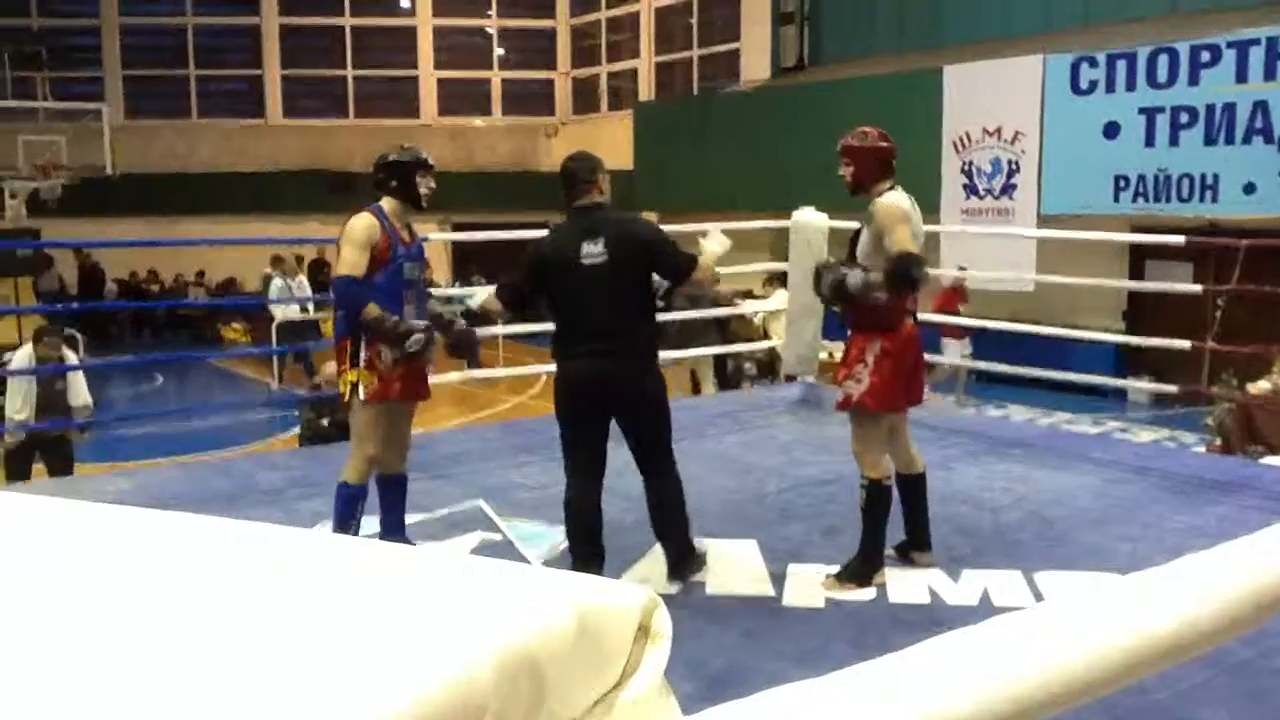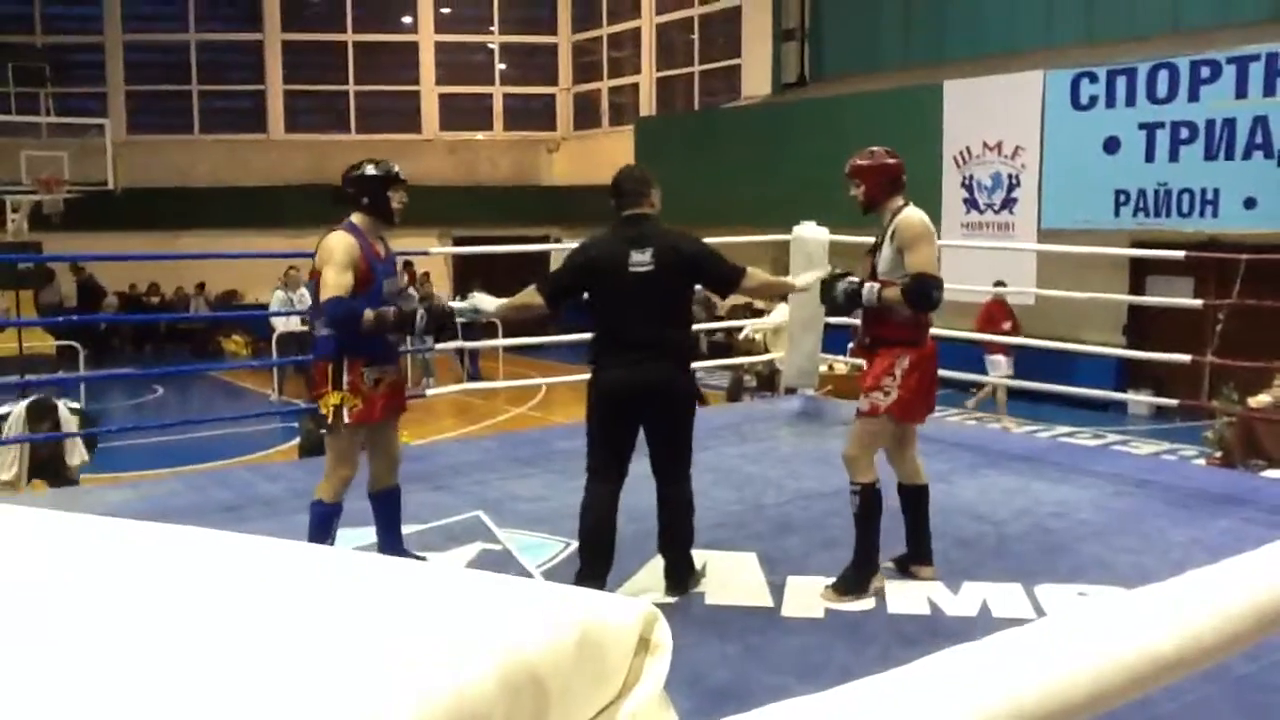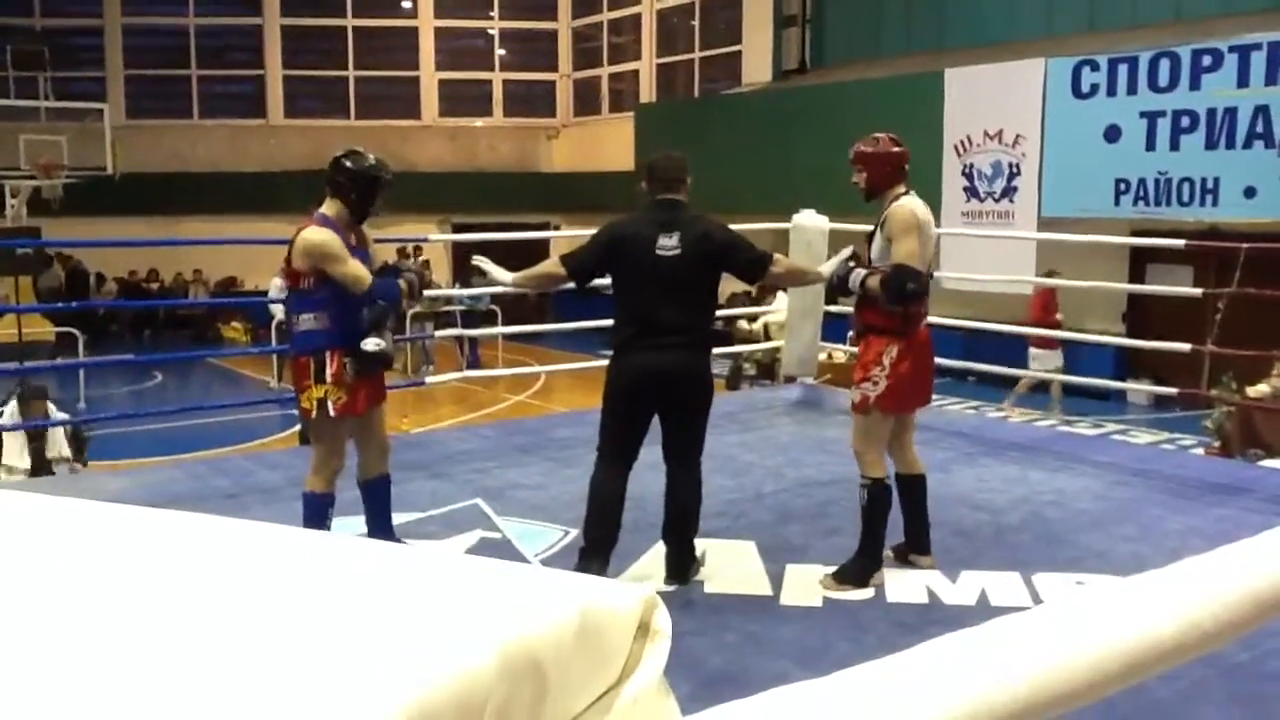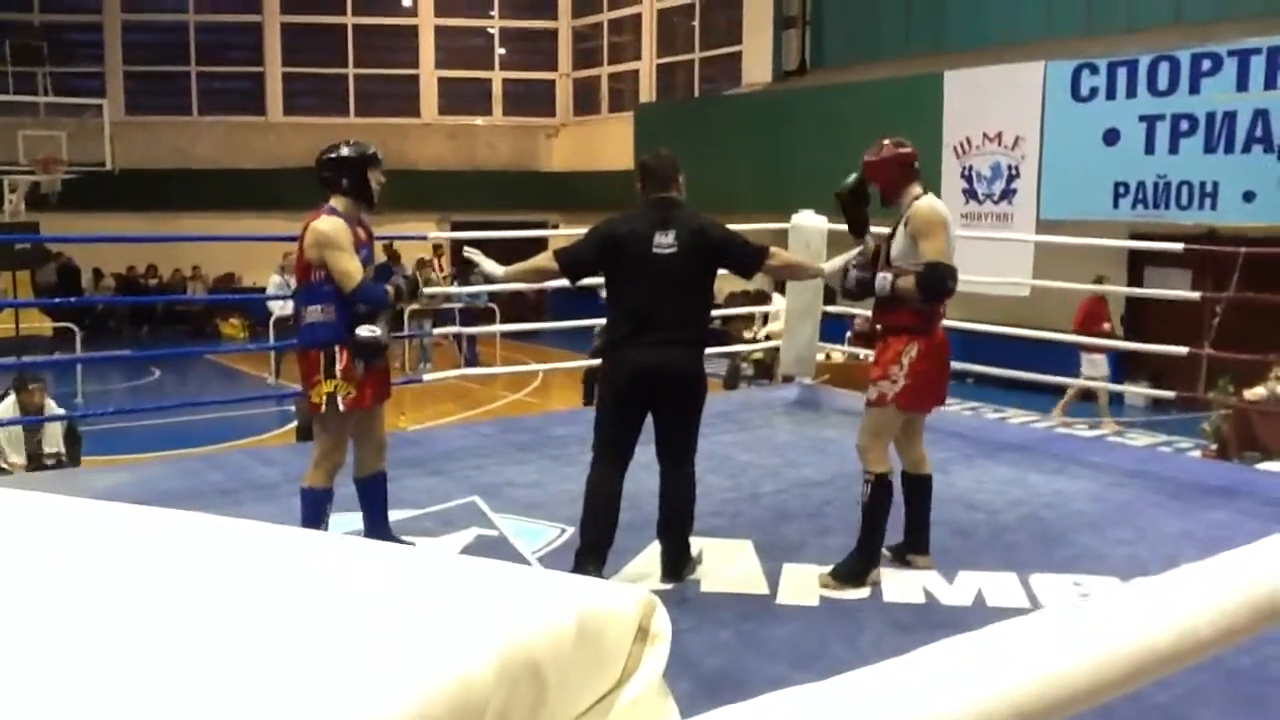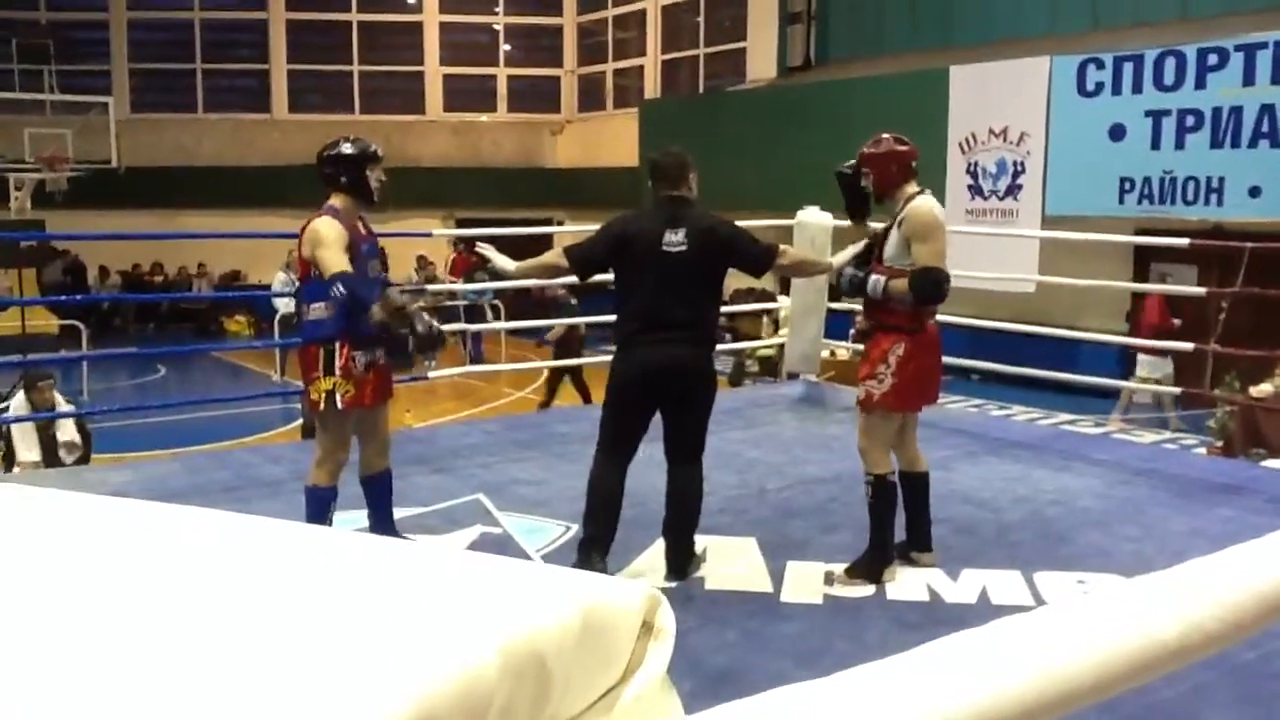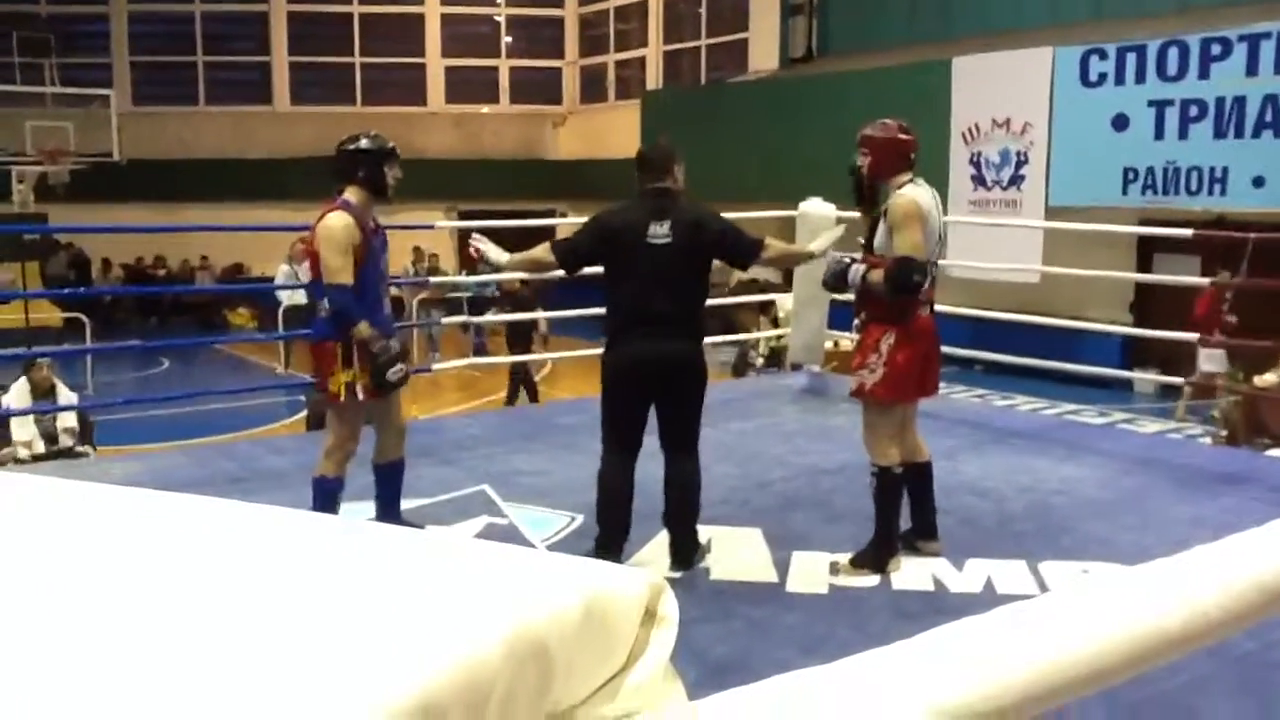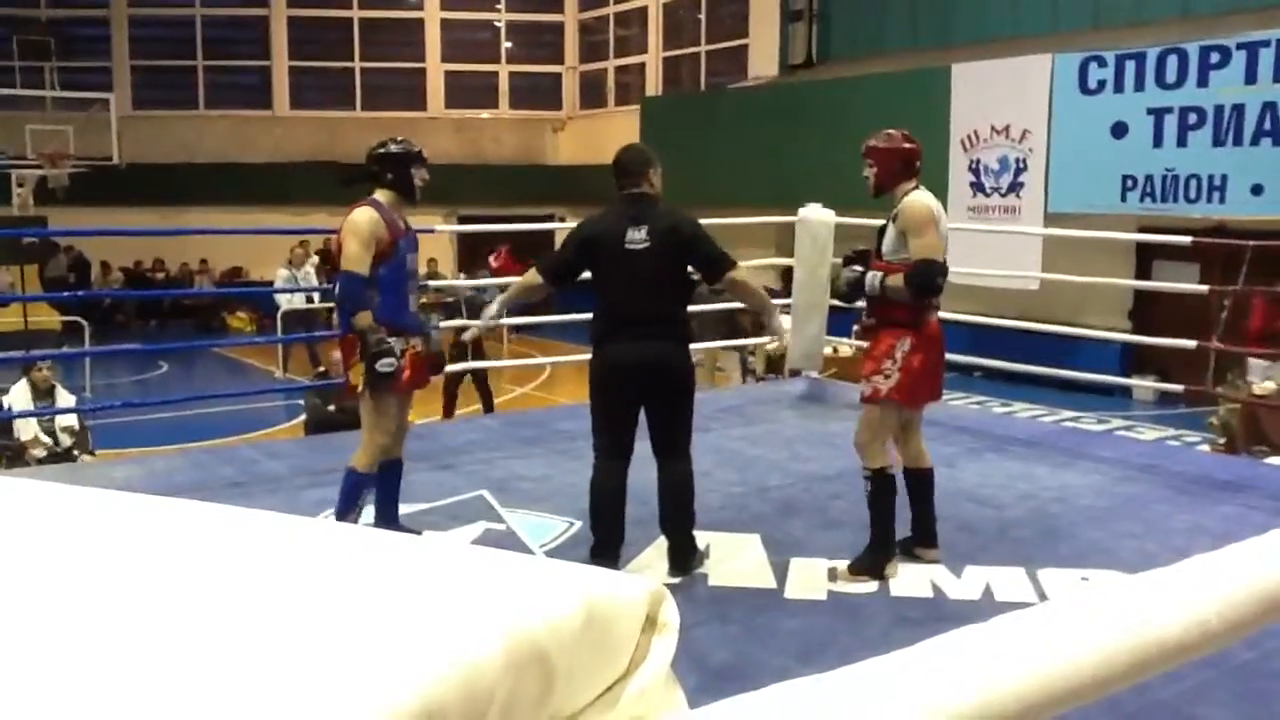
dt=0.5s
person 1, frame 1
left shoulder: (887, 207)
right shoulder: (902, 203)
left elbow: (907, 272)
left wrist: (849, 281)
right wrist: (847, 275)
left hip: (880, 341)
right hip: (896, 335)
left knee: (868, 451)
right knee: (898, 443)
left ankle: (869, 562)
right ankle: (918, 544)
person 1, frame 2
left shoulder: (911, 223)
right shoulder: (894, 225)
left elbow: (925, 294)
left wrist: (865, 293)
right wrist: (855, 287)
left hip: (902, 357)
right hip: (893, 353)
left knee: (857, 455)
right knee: (902, 454)
left ankle: (864, 570)
right ankle: (919, 557)
person 1, frame 3
left shoulder: (902, 212)
right shoulder: (906, 210)
left elbow: (903, 286)
left wrist: (855, 278)
right wrist: (855, 267)
left hip: (891, 345)
right hip: (901, 342)
left knee: (867, 450)
right knee: (900, 445)
left ankle: (867, 563)
right ankle: (918, 545)
person 1, frame 4
left shoulder: (927, 212)
right shoulder: (907, 216)
left elbow: (940, 283)
right elbow: (874, 269)
left wrist: (877, 284)
right wrist: (857, 223)
left hip: (912, 345)
right hip: (903, 341)
left knee: (871, 444)
right knee: (908, 444)
left ankle: (864, 561)
right ankle: (915, 545)
person 1, frame 5
left shoulder: (921, 213)
right shoulder: (902, 213)
left elbow: (933, 287)
right elbow: (867, 261)
left wrist: (870, 285)
right wrist: (856, 209)
left hip: (902, 343)
right hip: (897, 340)
left knee: (872, 446)
right knee: (903, 443)
left ankle: (878, 558)
right ankle: (918, 543)
person 1, frame 6
left shoulder: (905, 201)
right shoulder: (919, 194)
left elbow: (907, 278)
left wrist: (853, 275)
right wrist: (868, 204)
left hip: (893, 332)
right hip: (910, 327)
left knee: (879, 439)
right knee: (903, 432)
left ankle: (883, 548)
right ankle: (924, 531)
person 1, frame 7
left shoulder: (915, 207)
right shoulder: (911, 206)
left elbow: (928, 280)
left wrist: (870, 282)
right wrist: (868, 266)
left hip: (904, 338)
right hip: (905, 334)
left knee: (870, 441)
right knee: (907, 437)
left ankle: (880, 553)
right ankle: (923, 538)
person 2, frame 1
left shoulder: (548, 247)
right shoulder: (638, 232)
left elbow: (505, 305)
right elbow: (699, 277)
left wrist: (483, 301)
right wrist: (712, 251)
left hip: (577, 376)
right hip: (635, 372)
left knee: (583, 476)
right knee: (658, 467)
left ankle: (587, 572)
right ankle: (682, 558)
person 2, frame 2
left shoulder: (594, 250)
right shoulder: (682, 246)
left elbow: (539, 299)
right elbow: (746, 282)
left wrist: (496, 308)
right wrist: (793, 285)
left hip: (612, 381)
right hip: (670, 380)
left knee: (603, 481)
right knee: (673, 478)
left ankle: (591, 580)
right ankle: (680, 573)
person 2, frame 3
left shoulder: (622, 231)
right shoulder: (710, 233)
left elbow: (560, 270)
right elbow: (774, 269)
left wrist: (511, 279)
right wrist: (820, 274)
left hip: (632, 365)
right hip: (689, 367)
left knee: (612, 464)
right knee: (683, 465)
left ankle: (592, 563)
right ankle: (680, 562)
person 2, frame 4
left shoulder: (616, 230)
right shoulder: (704, 230)
left elbow: (553, 264)
right elbow: (769, 260)
left wrist: (501, 272)
right wrist: (821, 269)
left hip: (625, 362)
right hip: (682, 364)
left knee: (608, 462)
right knee: (677, 463)
left ankle: (589, 562)
right ankle: (676, 560)
person 2, frame 5
left shoulder: (627, 228)
right shoulder: (715, 229)
left elbow: (565, 259)
right elbow: (781, 259)
left wrist: (514, 267)
right wrist: (831, 264)
left hip: (636, 360)
right hip: (692, 363)
left knee: (611, 457)
right knee: (685, 461)
left ankle: (592, 555)
right ankle: (680, 557)
person 2, frame 6
left shoulder: (613, 220)
right shoulder: (700, 220)
left elbow: (553, 256)
right elbow: (763, 252)
left wrist: (506, 261)
right wrist: (812, 251)
left hip: (626, 354)
right hip: (681, 354)
left knee: (618, 453)
right knee: (681, 452)
left ankle: (608, 551)
right ankle: (684, 549)
person 2, frame 7
left shoulder: (594, 228)
right shoulder: (678, 225)
left elbow: (542, 278)
right elbow: (729, 276)
left wrist: (501, 303)
right wrist: (768, 311)
left hip: (612, 357)
right hip: (668, 357)
left knee: (610, 460)
right knee: (674, 457)
left ankle: (605, 557)
right ankle: (682, 553)
person 3, frame 1
left shoulder: (410, 233)
right shoulder: (365, 225)
right elbow: (346, 291)
left wrist: (449, 326)
right wrist: (394, 328)
left hip: (405, 352)
right hip: (369, 353)
left knee: (397, 451)
right knee: (367, 454)
left ankle: (393, 538)
person 3, frame 2
left shoulder: (381, 245)
right shoulder: (341, 244)
right elbow: (335, 311)
left wrist: (416, 312)
right wrist: (392, 318)
left hip: (380, 369)
right hip: (345, 372)
left knee: (387, 462)
right knee: (340, 472)
left ankle: (392, 549)
person 3, frame 3
left shoulder: (355, 233)
right shoulder: (316, 239)
left elbow: (377, 291)
right elbow: (373, 291)
left wrist: (380, 334)
right wrist: (408, 283)
left hip: (357, 357)
right hip: (325, 364)
left knee: (376, 448)
right knee: (329, 462)
left ankle: (382, 538)
person 3, frame 4
left shoulder: (360, 227)
right shoulder: (327, 227)
left elbow: (373, 291)
right elbow: (361, 294)
left wrist: (379, 319)
right wrist: (397, 288)
left hip: (363, 352)
right hip: (331, 356)
left knee: (372, 445)
right knee: (329, 455)
left ankle: (378, 535)
person 3, frame 5
left shoulder: (361, 226)
right shoulder: (325, 227)
left elbow: (376, 285)
right elbow: (345, 288)
left wrist: (412, 316)
right wrist: (393, 324)
left hip: (368, 352)
right hip: (333, 354)
left knee: (377, 444)
right knee: (332, 454)
left ankle: (384, 532)
person 3, frame 6
left shoulder: (369, 220)
right shoulder: (338, 223)
right elbow: (340, 300)
left wrist: (388, 343)
right wrist: (375, 349)
left hip: (376, 344)
right hip: (349, 350)
left knee: (393, 431)
right knee: (342, 445)
left ankle: (389, 519)
person 3, frame 7
left shoulder: (401, 222)
right shoulder: (366, 219)
right elbow: (351, 289)
left wrist: (421, 338)
right wrist: (373, 341)
left hip: (403, 343)
right hip: (376, 345)
left knee: (396, 436)
right knee: (377, 440)
left ankle: (387, 523)
right ankle: (342, 528)
